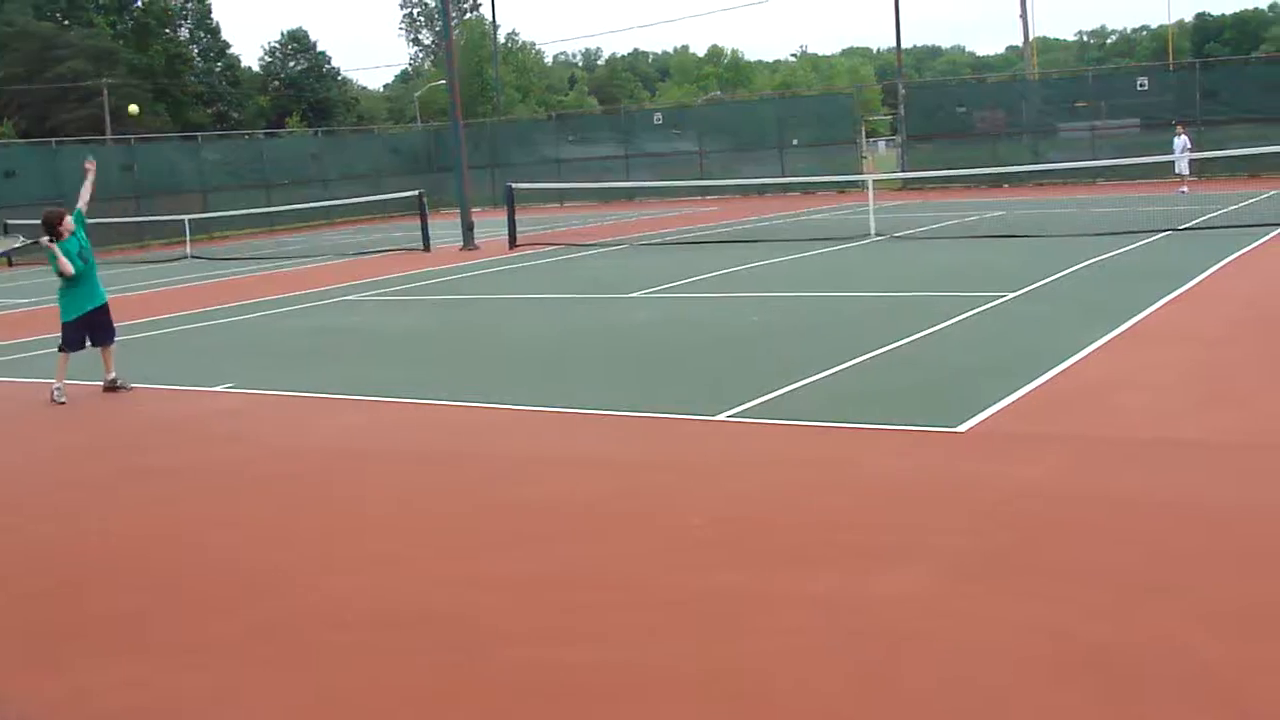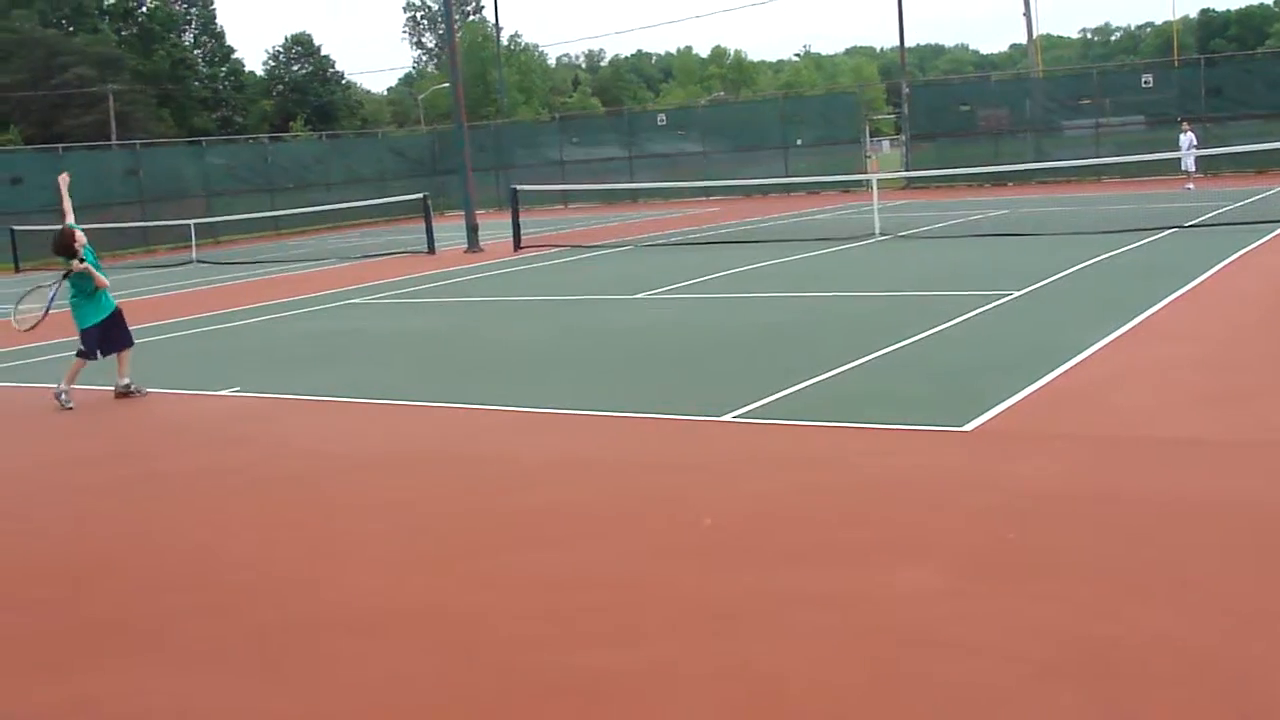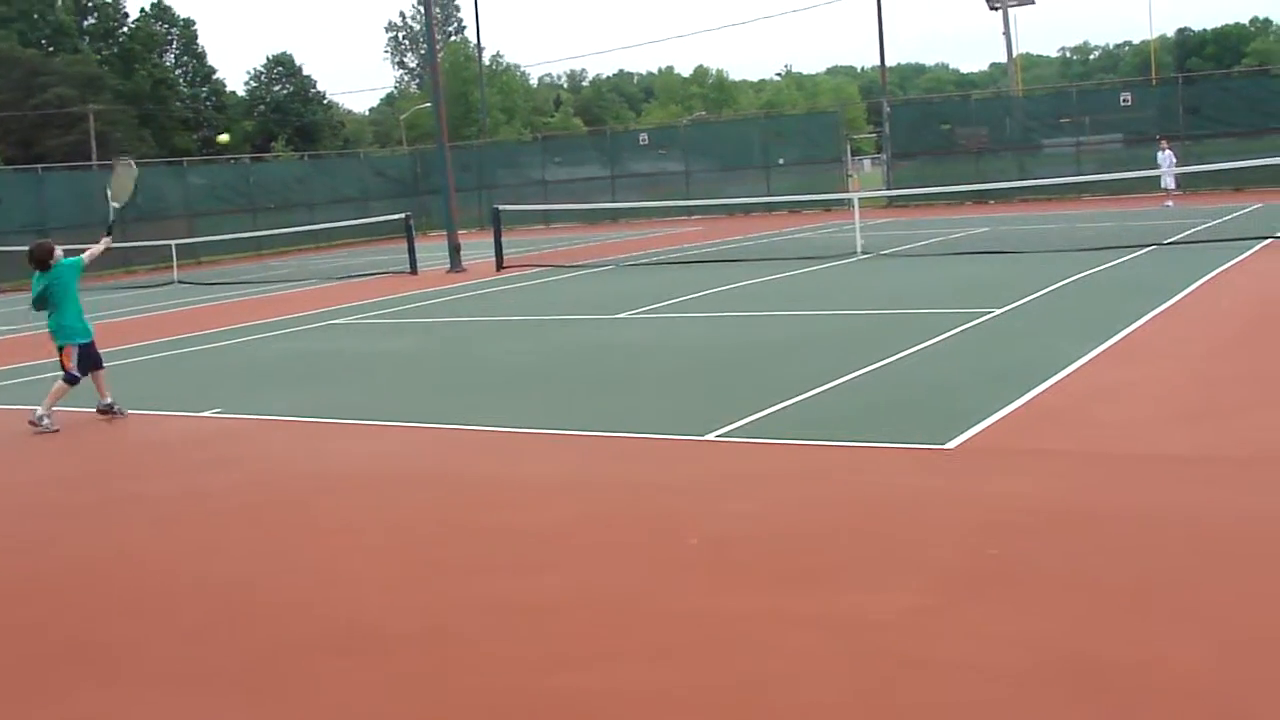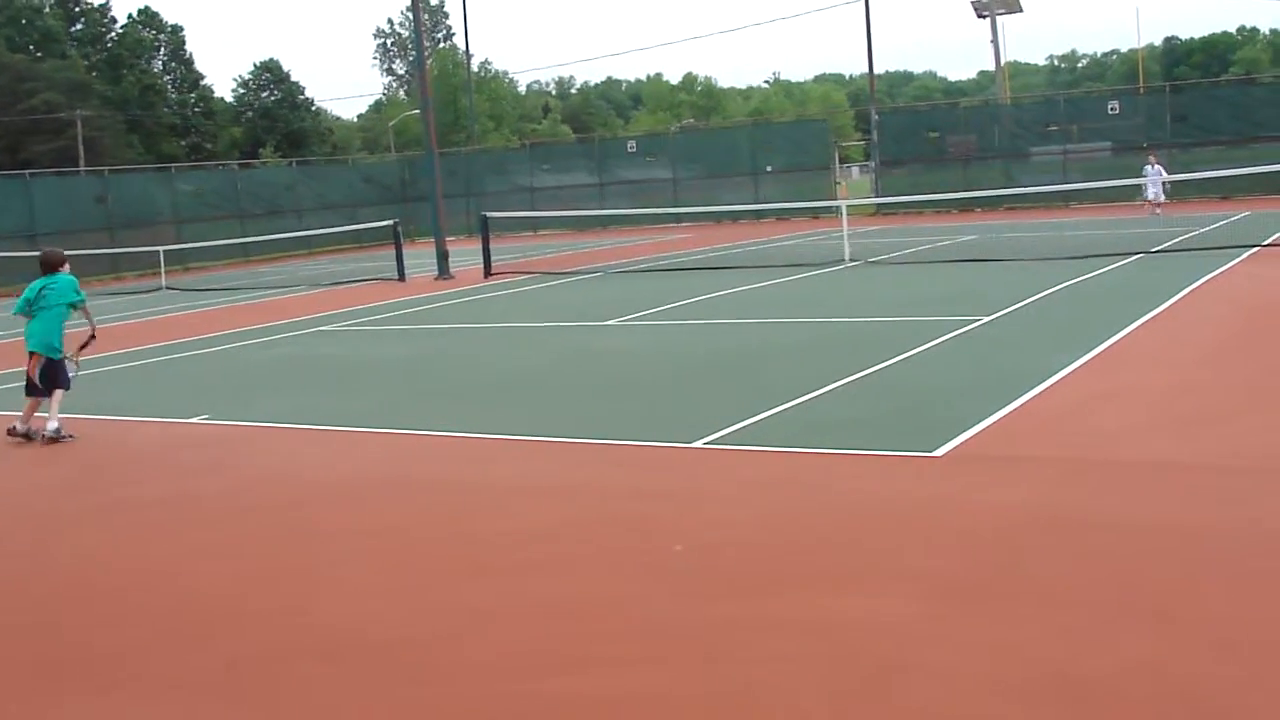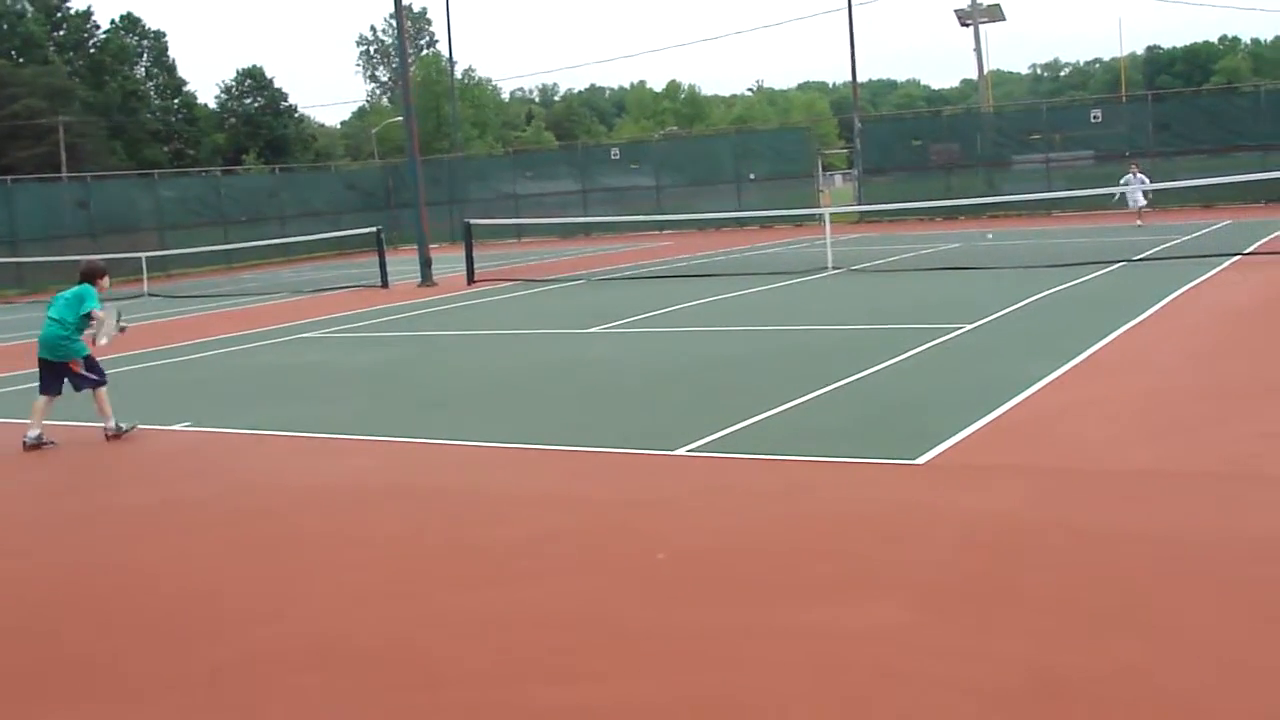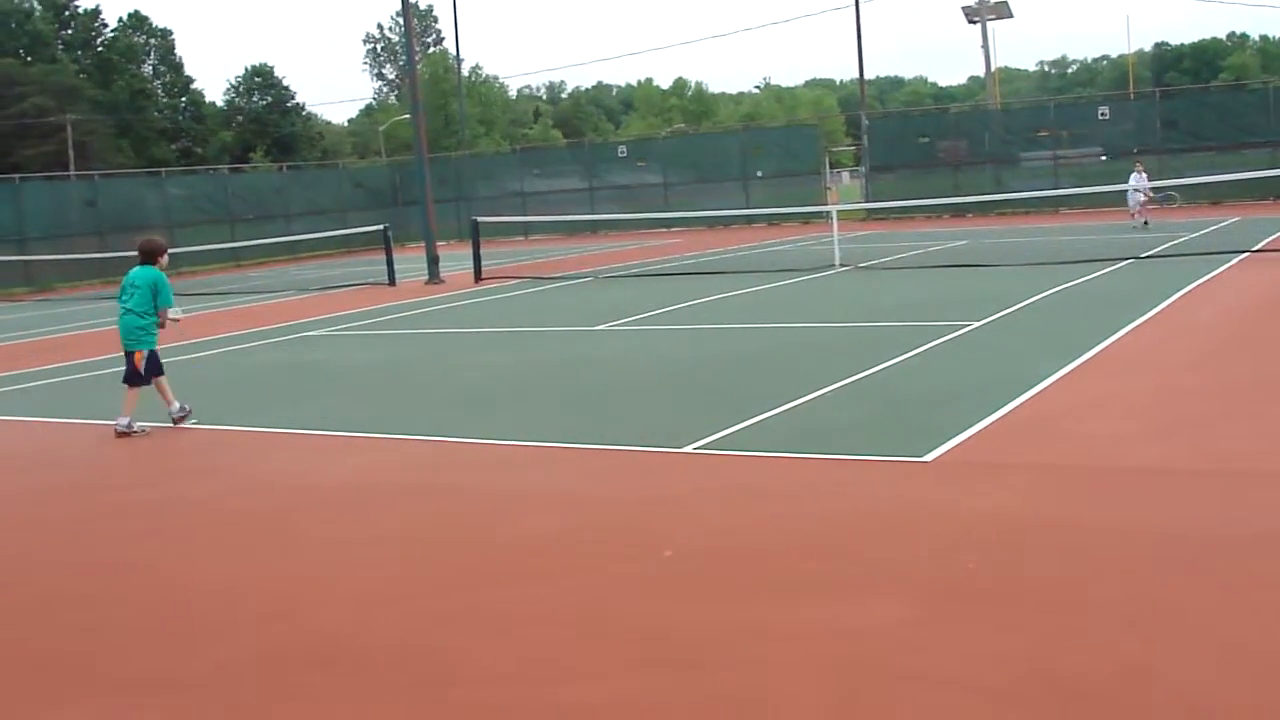
dt=0.5s
person 1, frame 1
left shoulder: (78, 230)
right shoulder: (57, 251)
left elbow: (84, 200)
right elbow: (69, 272)
left wrist: (90, 174)
right wrist: (54, 248)
left hip: (96, 298)
right hip: (74, 304)
left knee: (106, 339)
right knee: (68, 345)
left ankle: (110, 379)
right ankle: (58, 387)
person 1, frame 2
left shoulder: (78, 248)
right shoulder: (79, 269)
left elbow: (68, 214)
right elbow: (104, 284)
left wrist: (64, 188)
right wrist: (88, 268)
left hip: (106, 305)
right hip: (88, 311)
left knee: (125, 343)
right knee: (86, 352)
left ankle: (123, 384)
right ankle: (63, 389)
person 1, frame 3
left shoulder: (39, 278)
right shoulder: (64, 267)
left elbow: (37, 305)
right elbow: (88, 256)
right wrist: (104, 243)
left hip: (78, 329)
right hip: (70, 332)
left knee: (96, 364)
right knee: (71, 376)
left ankle: (105, 402)
right ankle: (41, 415)
person 1, frame 4
left shoulder: (36, 285)
right shoulder: (70, 281)
left elbow: (21, 310)
right elbow: (83, 306)
right wrist: (92, 324)
left hip: (37, 338)
right hip: (46, 341)
left knee: (60, 383)
right knee: (40, 388)
left ankle: (52, 427)
right ankle: (20, 427)
person 1, frame 5
left shoulder: (72, 291)
right shoulder: (89, 292)
right elbow: (95, 312)
left hip: (47, 341)
right hip: (66, 342)
left knee: (49, 391)
right knee: (98, 380)
left ankle: (33, 435)
right ankle: (111, 427)
person 1, frame 6
left shoulder: (132, 273)
right shoulder: (158, 276)
left elbow: (123, 301)
right elbow: (162, 310)
right wrist: (163, 322)
left hip: (128, 326)
right hip: (141, 330)
left knee: (156, 371)
right knee: (138, 378)
left ankle: (175, 410)
right ankle: (123, 423)
